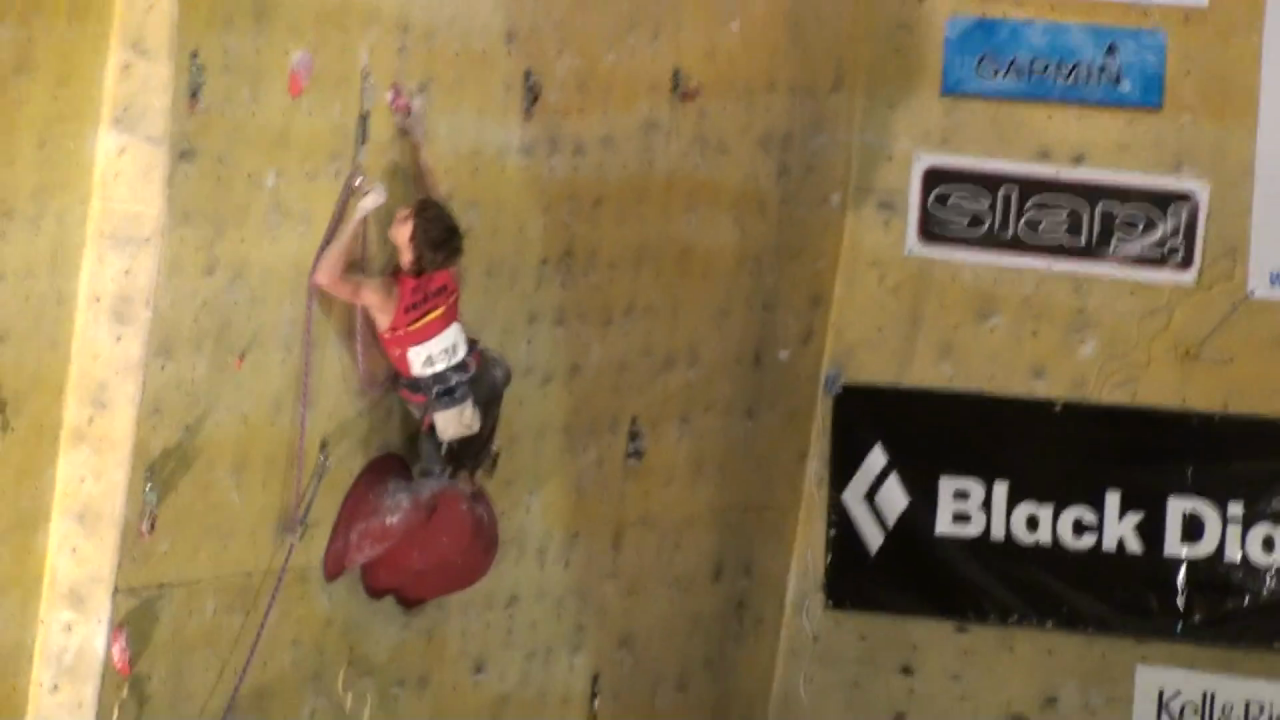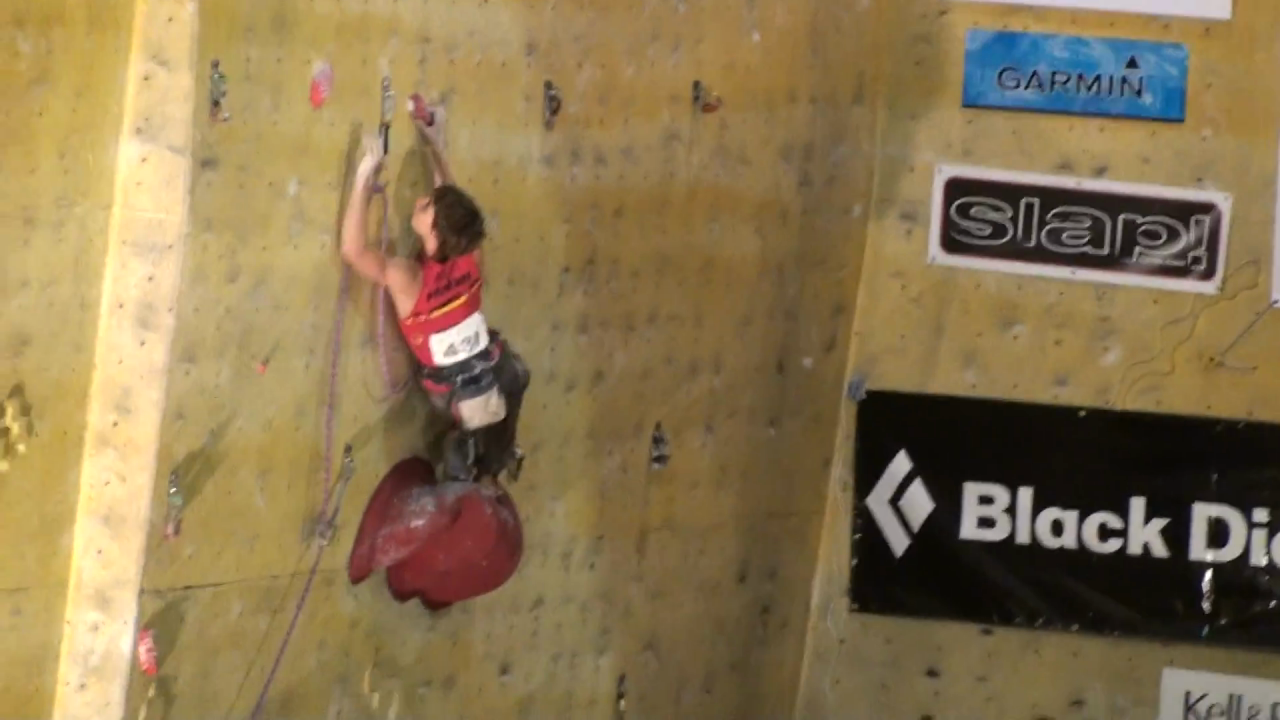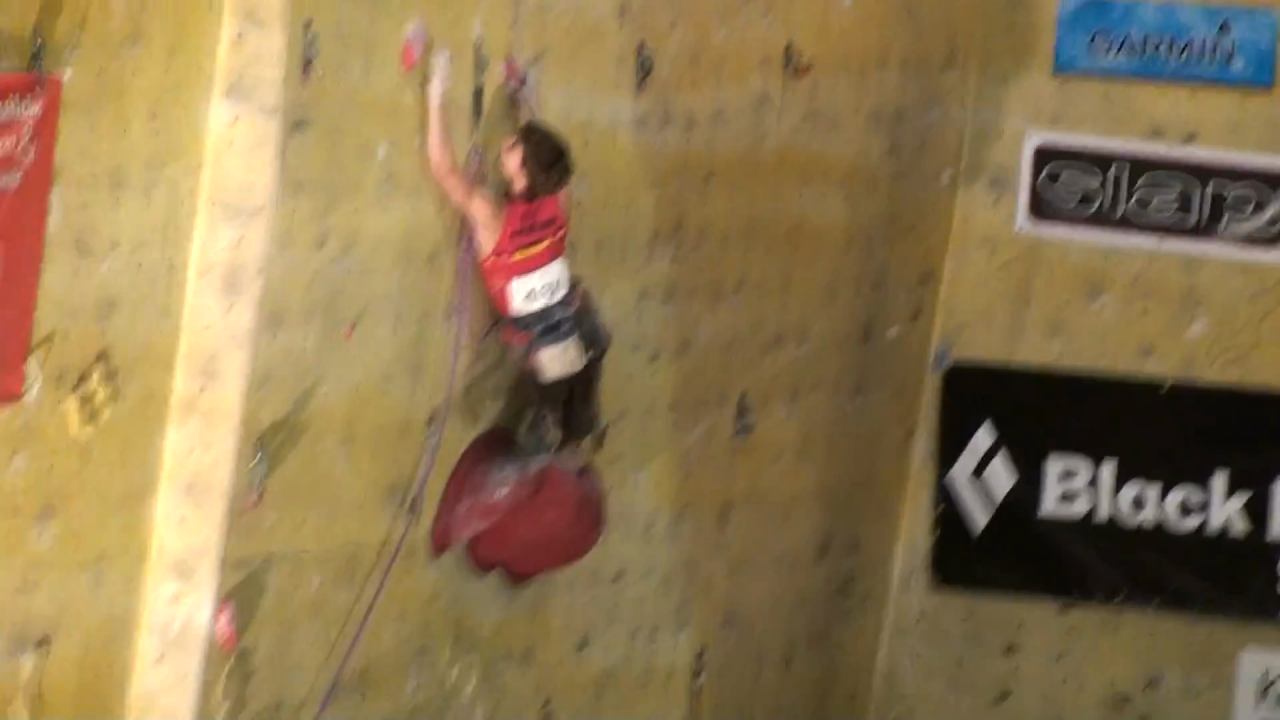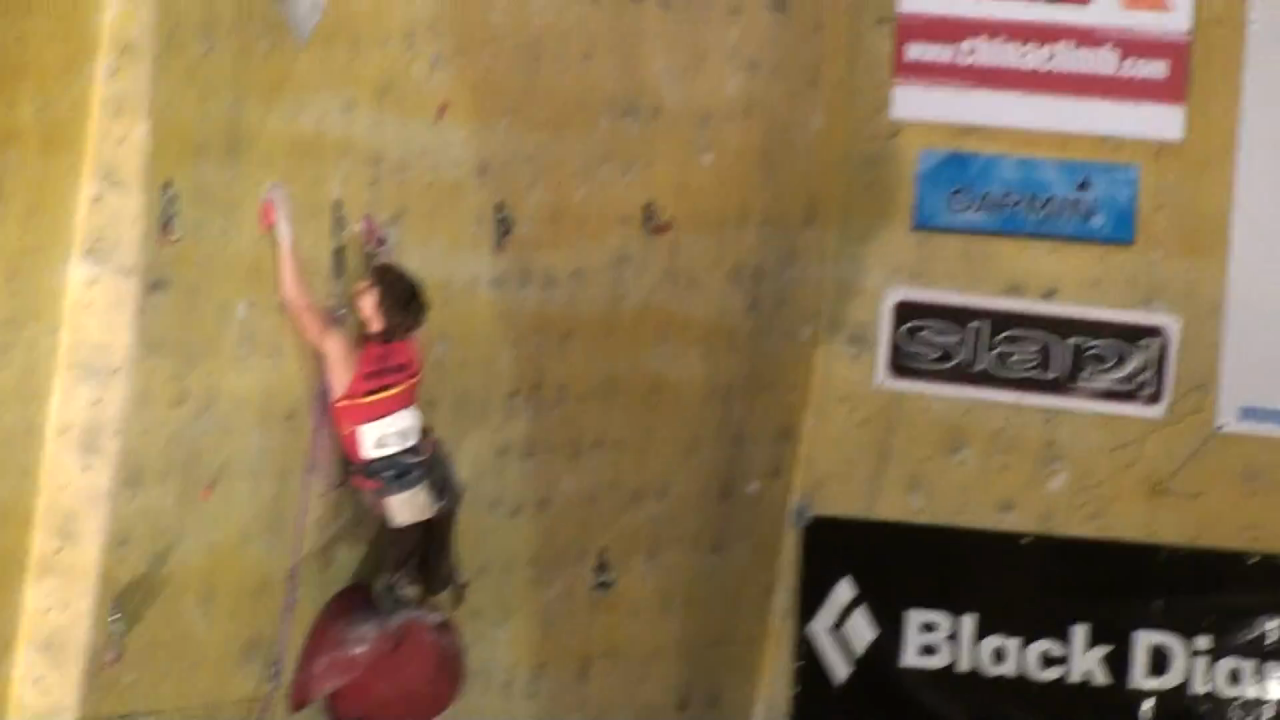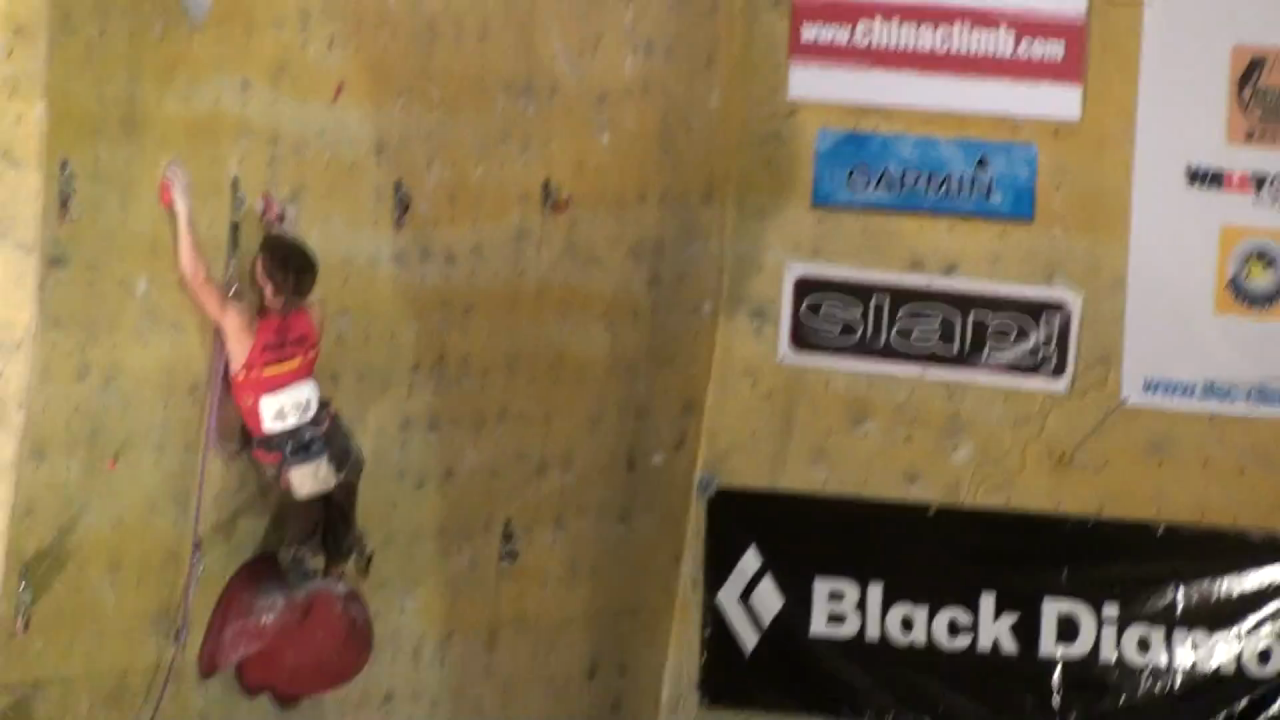
dt=0.2s
person 1, frame 1
left shoulder: (385, 295)
right shoulder: (446, 268)
left elbow: (325, 276)
right elbow: (435, 204)
left wrist: (360, 213)
right wrist: (417, 141)
left hip: (438, 404)
right hip: (477, 383)
right ankle: (474, 462)
person 1, frame 2
left shoulder: (407, 279)
right shoulder: (469, 256)
left elbow: (352, 249)
right elbow: (454, 201)
left wrist: (365, 174)
right wrist: (435, 146)
left hip: (459, 395)
right hip: (499, 375)
right ankle: (494, 467)
person 1, frame 3
left shoulder: (491, 213)
right shoulder: (557, 199)
left elbow: (443, 166)
right elbow: (540, 150)
left wrist: (437, 90)
right wrist: (520, 101)
left hip: (540, 343)
right hip: (579, 326)
right ankle: (576, 436)
person 1, frame 4
left shoulder: (343, 353)
right shoulder: (410, 348)
left elbow: (297, 302)
right elbow: (395, 294)
left wrist: (283, 231)
right wrist: (376, 253)
left hip: (389, 488)
right hip: (430, 473)
right ankle: (436, 587)
person 1, frame 5
left shoulder: (242, 325)
right shoulder: (310, 319)
left elbow: (195, 276)
right elbow: (293, 274)
left wrist: (181, 208)
right wrist: (274, 230)
left hip: (290, 459)
right hip: (329, 444)
right ankle: (341, 556)
